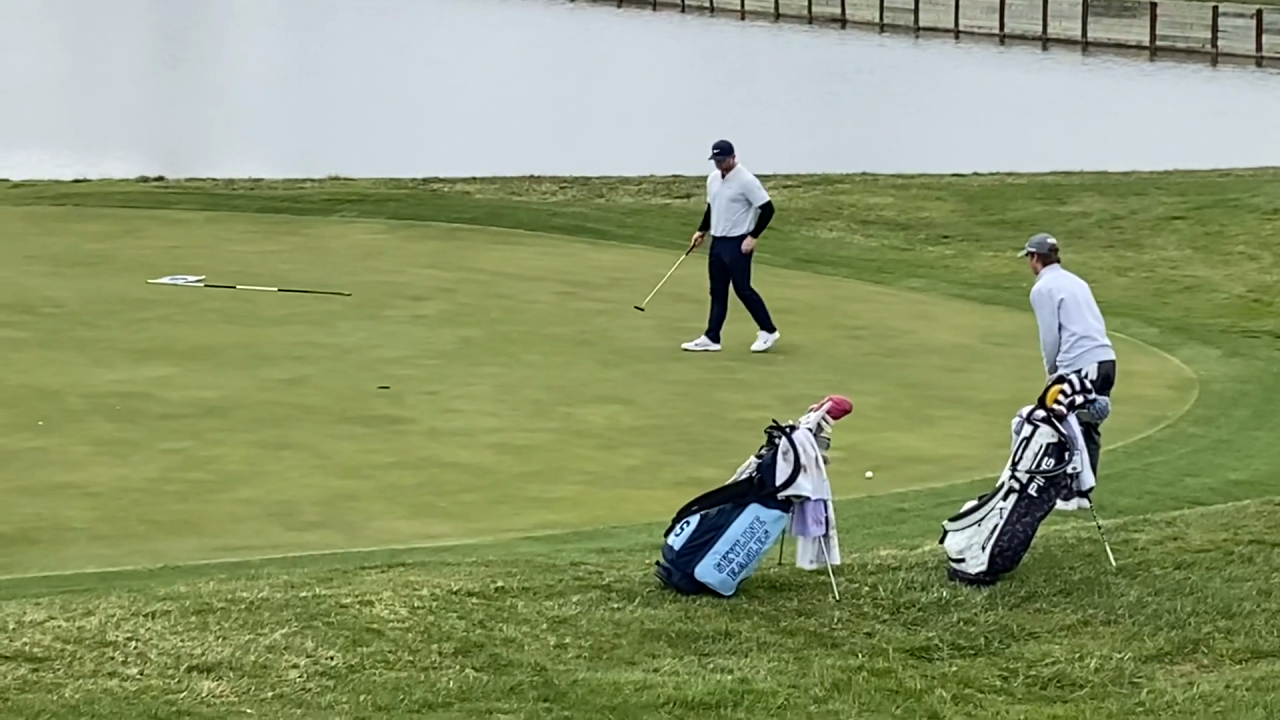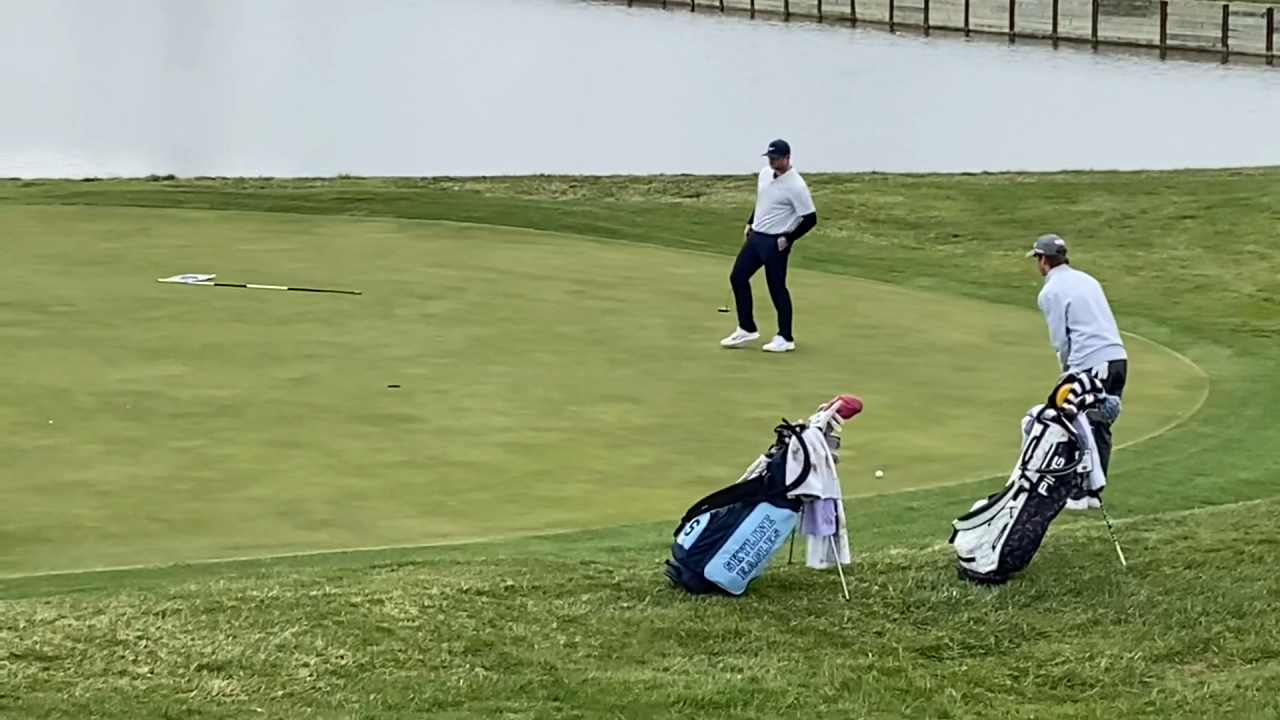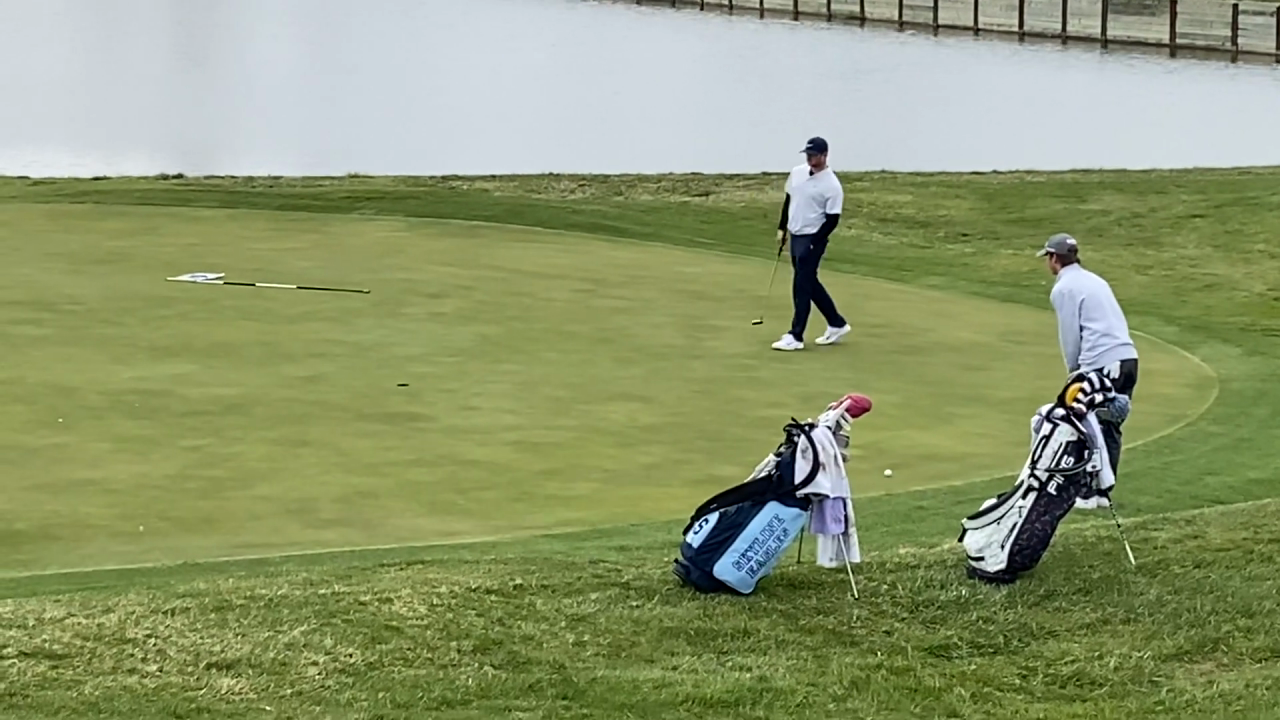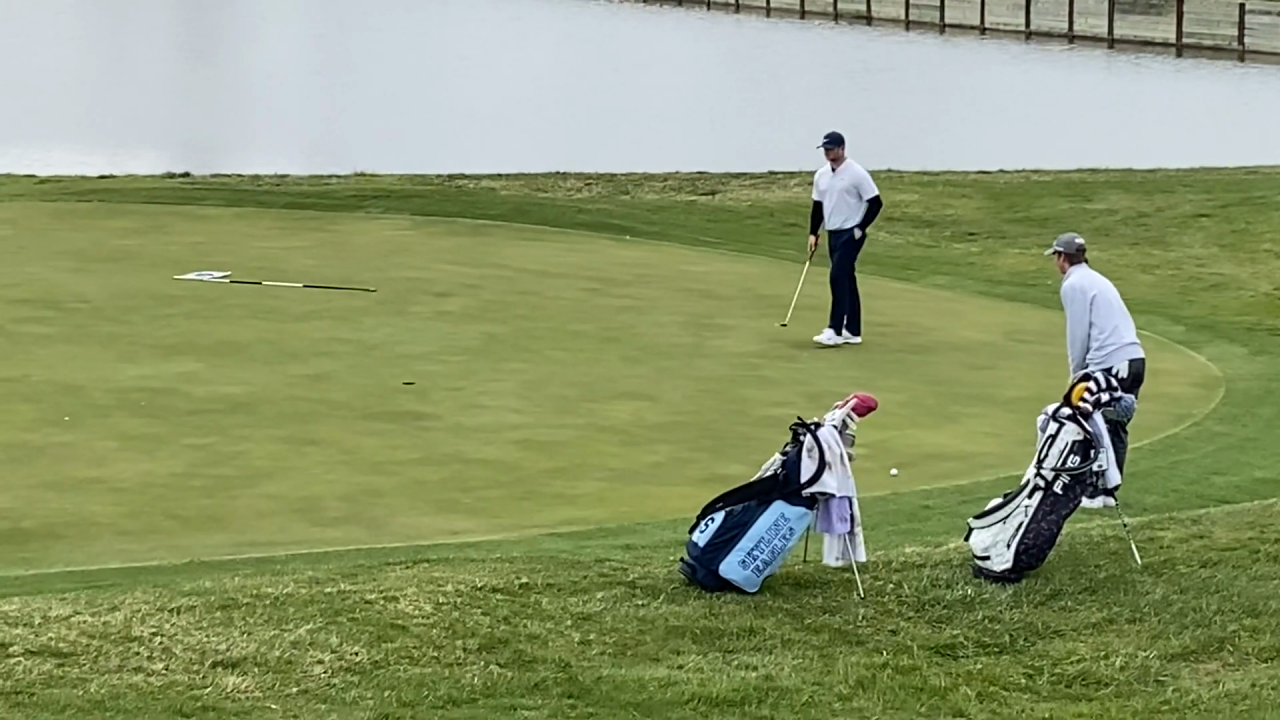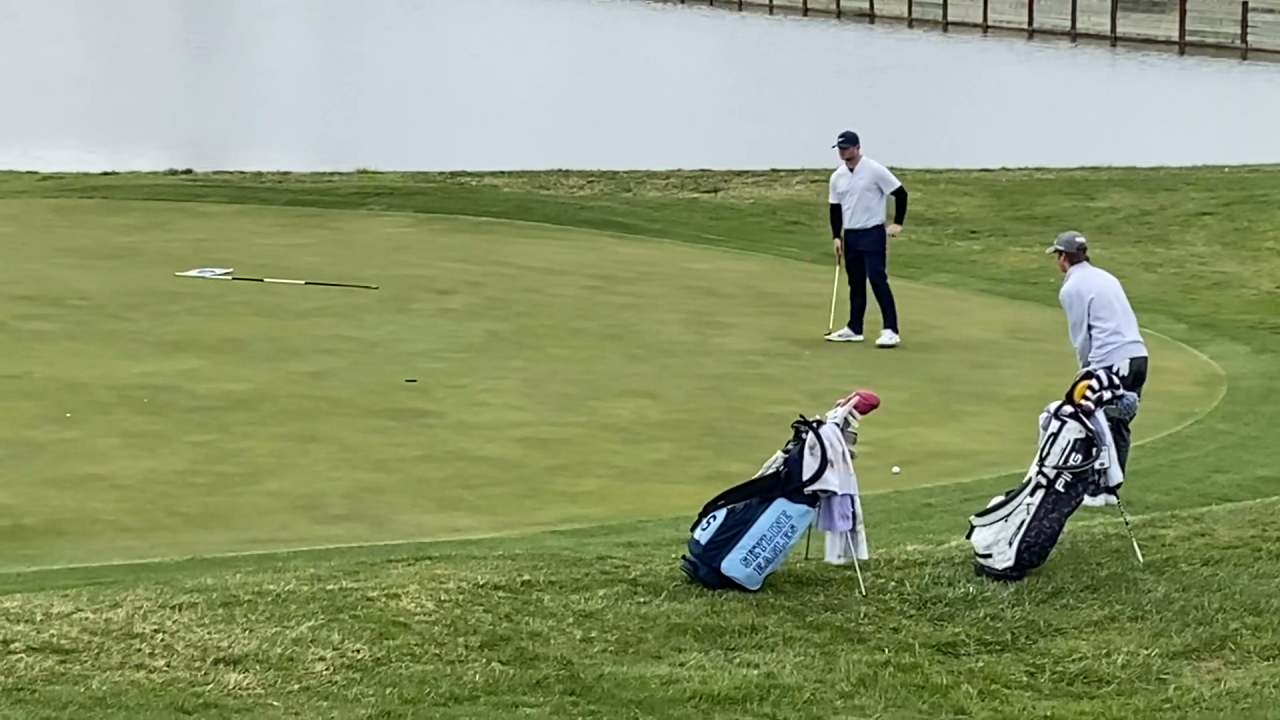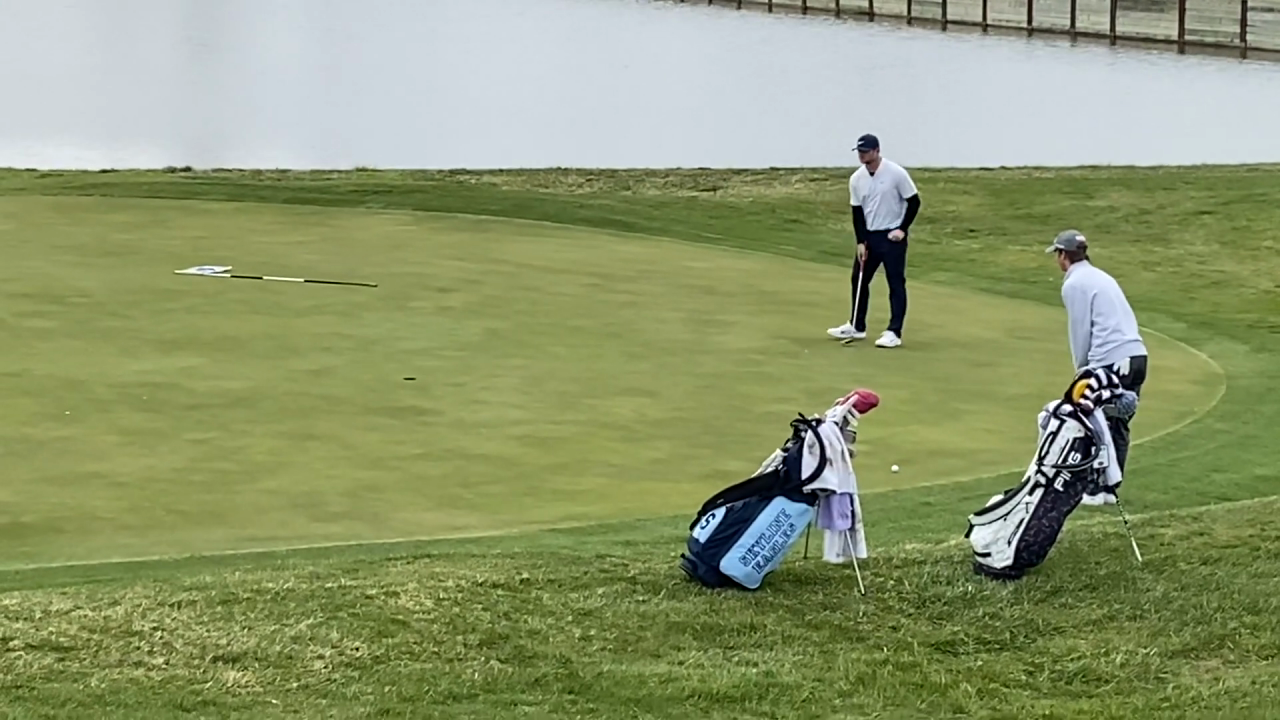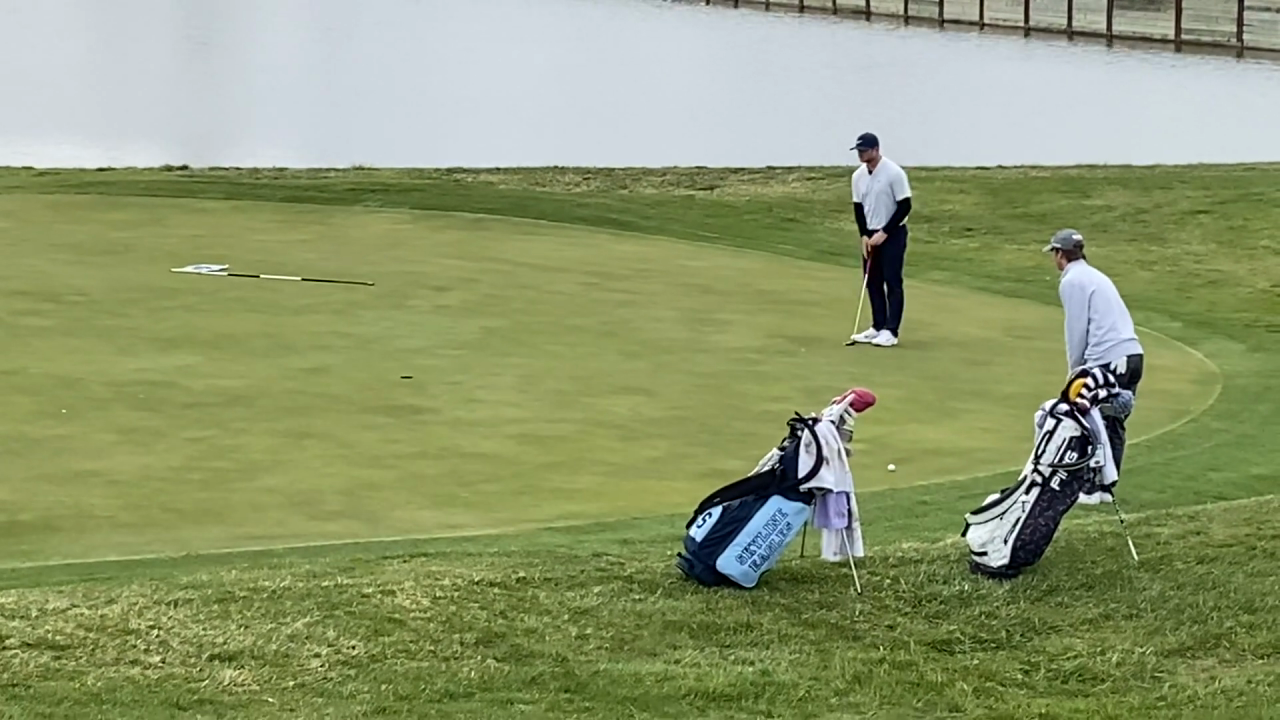
dt=0.4s
person 1, frame 1
left shoulder: (1042, 289)
right shoulder: (1075, 281)
left elbow: (1050, 337)
left wrist: (1051, 372)
left hip: (1078, 366)
right hip: (1105, 360)
right knee: (1089, 429)
left ankle: (1068, 495)
right ankle: (1082, 493)
person 1, frame 2
left shoulder: (1050, 292)
right shoulder: (1086, 279)
left elbow: (1060, 339)
left wrist: (1068, 371)
left hip: (1089, 365)
right hip: (1117, 359)
right knee: (1101, 428)
left ankle: (1077, 493)
person 1, frame 3
left shoulder: (1063, 289)
right shoulder: (1093, 280)
left elbow: (1070, 337)
left wrist: (1074, 372)
right wrist: (1082, 368)
left hip: (1100, 364)
right hip: (1128, 358)
right knee: (1110, 428)
left ankle: (1087, 493)
right ankle: (1102, 491)
person 1, frame 4
left shoulder: (1073, 285)
right shoulder: (1098, 280)
left elbow: (1078, 335)
left wrist: (1076, 373)
right wrist: (1084, 371)
left hip: (1109, 364)
right hip: (1135, 359)
right knee: (1117, 428)
left ankle: (1092, 493)
person 1, frame 5
left shoulder: (1072, 288)
right shoulder: (1105, 277)
left elbow: (1081, 336)
left wrist: (1086, 368)
left hip: (1110, 362)
right hip: (1138, 356)
right knee: (1119, 426)
left ankle: (1095, 491)
right ankle: (1110, 488)
person 1, frame 6
left shoulder: (1074, 284)
right shoulder: (1100, 276)
left elbow: (1080, 333)
left wrist: (1081, 369)
right wrist: (1089, 366)
left hip: (1110, 361)
right hip: (1137, 355)
right knee: (1119, 425)
left ankle: (1094, 490)
right ankle: (1109, 488)
person 1, frame 7
left shoulder: (1071, 281)
right shoulder: (1096, 275)
left elbow: (1076, 330)
left wrist: (1074, 369)
right wrist: (1082, 367)
left hip: (1107, 360)
right hip: (1132, 354)
right knee: (1114, 424)
person 2, frame 1
left shoulder: (747, 181)
right shoulder: (713, 179)
left elbow: (767, 209)
left wrist: (753, 236)
right wrist: (702, 230)
left hip: (739, 244)
right hip: (717, 242)
left knee: (742, 289)
right knee: (717, 290)
left ankle: (768, 331)
right ankle: (712, 338)
person 2, frame 2
left shoulder: (796, 185)
right shoulder: (764, 174)
left elbow: (810, 219)
left wrist: (788, 238)
right wrist: (750, 223)
left hip: (776, 242)
right hip: (756, 236)
left knee: (777, 289)
right knee: (737, 277)
left ankle: (785, 337)
right ankle: (747, 329)
person 2, frame 3
left shoulder: (832, 185)
right shoulder: (796, 173)
left elbow: (832, 220)
left wrist: (813, 243)
right wrist: (782, 228)
left hip: (812, 241)
right hip: (795, 237)
left knee: (803, 287)
right knee: (810, 284)
left ankle: (796, 336)
right ankle: (837, 324)
person 2, frame 4
left shoulder: (857, 173)
right shoulder: (821, 174)
left elbow: (875, 203)
right elbow: (817, 206)
left wrist: (860, 229)
right wrist: (813, 234)
left hip: (850, 234)
right hip: (833, 235)
left knee: (839, 279)
right knee: (847, 281)
left ankle: (835, 330)
right ankle: (852, 331)
person 2, frame 5
left shoulder: (876, 170)
right shoulder: (837, 176)
left elbow: (901, 194)
right elbow: (835, 208)
left wrist: (898, 222)
right wrist: (837, 236)
left hip: (873, 234)
right hip: (850, 235)
left knee: (877, 280)
right knee: (855, 283)
left ankle: (891, 329)
right ankle: (854, 329)
person 2, frame 6
left shoulder: (896, 173)
right shoulder: (856, 178)
left elbow: (914, 202)
right elbow: (857, 212)
left wrist: (903, 229)
right wrist: (860, 242)
left hip: (892, 236)
right hip: (870, 236)
left knee: (895, 284)
right knee: (859, 280)
left ankle: (894, 332)
right ankle: (856, 326)
person 2, frame 7
left shoulder: (894, 173)
right shoulder: (858, 176)
left elbow: (905, 206)
right elbow: (858, 208)
left wrist: (884, 232)
right wrist: (864, 235)
left hip: (893, 235)
right hip: (871, 235)
left knee: (893, 283)
right knee: (871, 282)
left ankle: (891, 331)
right ankle: (878, 327)
